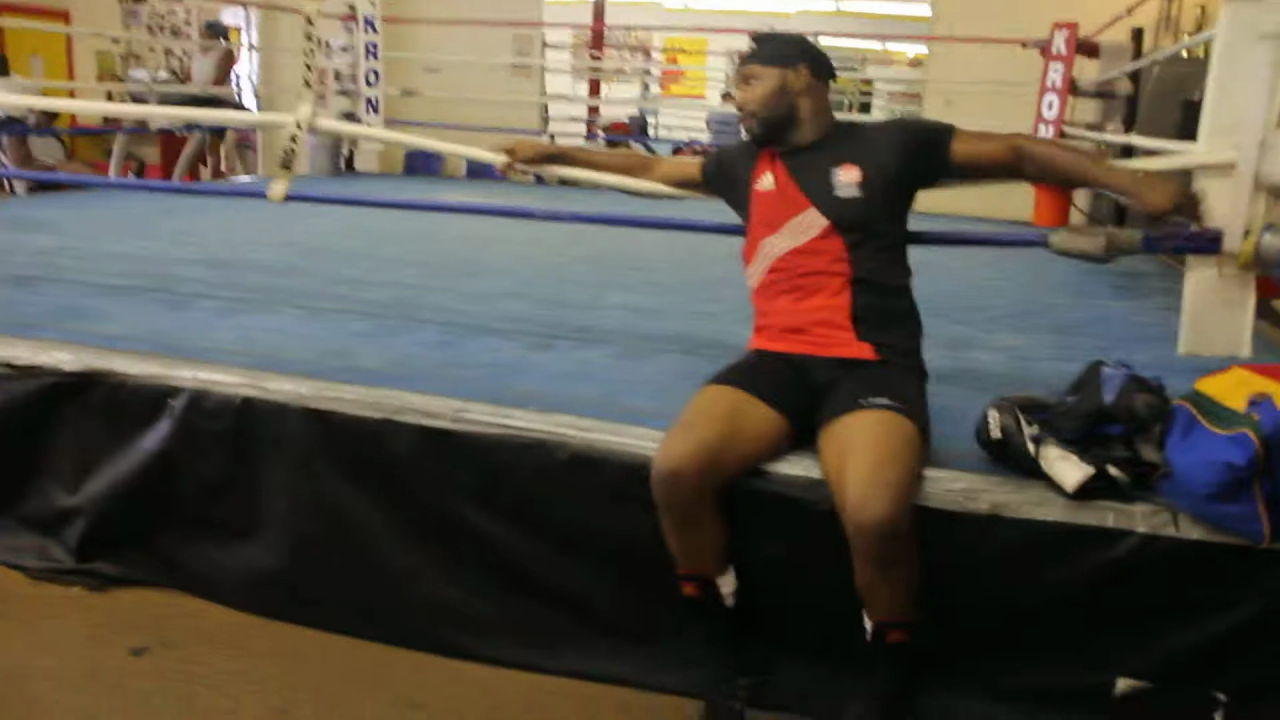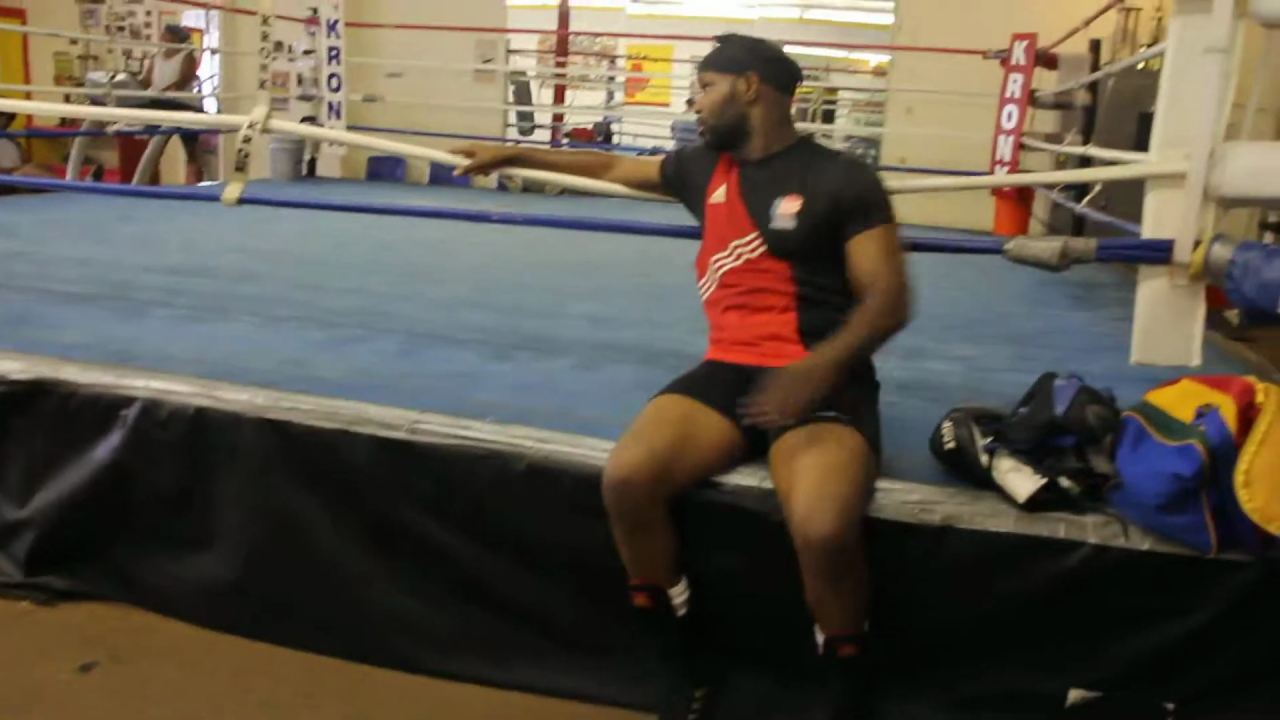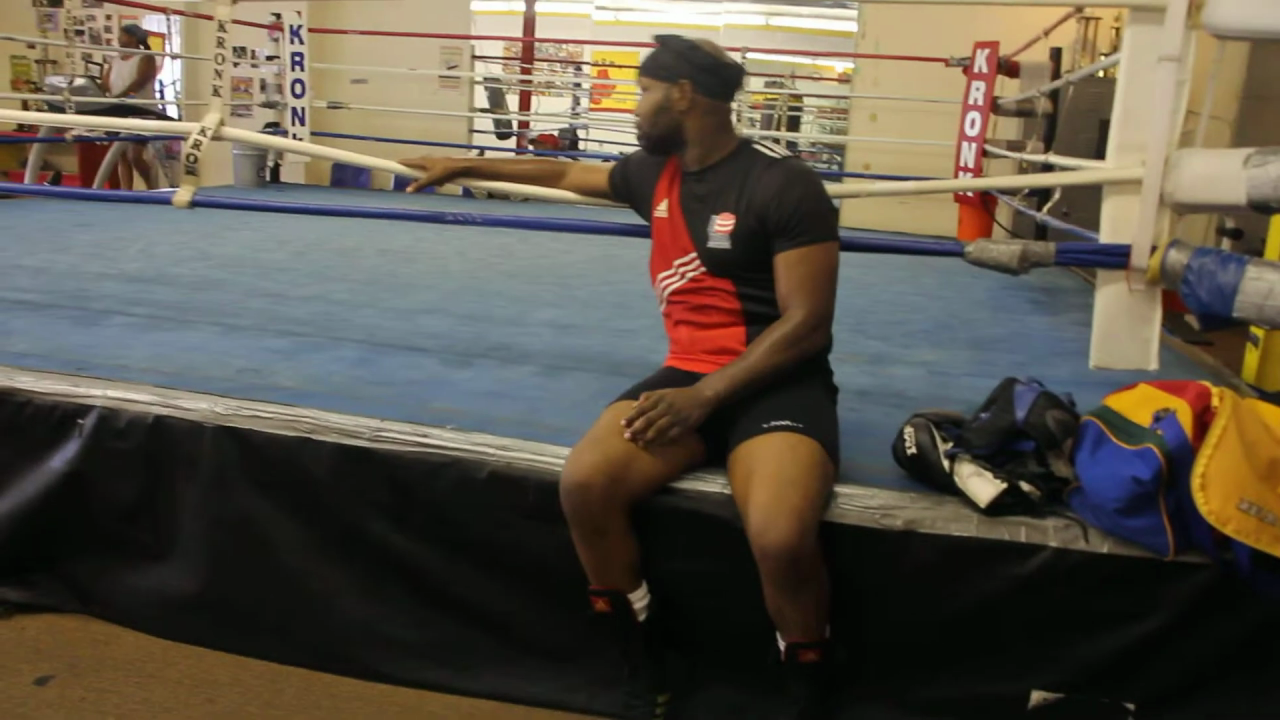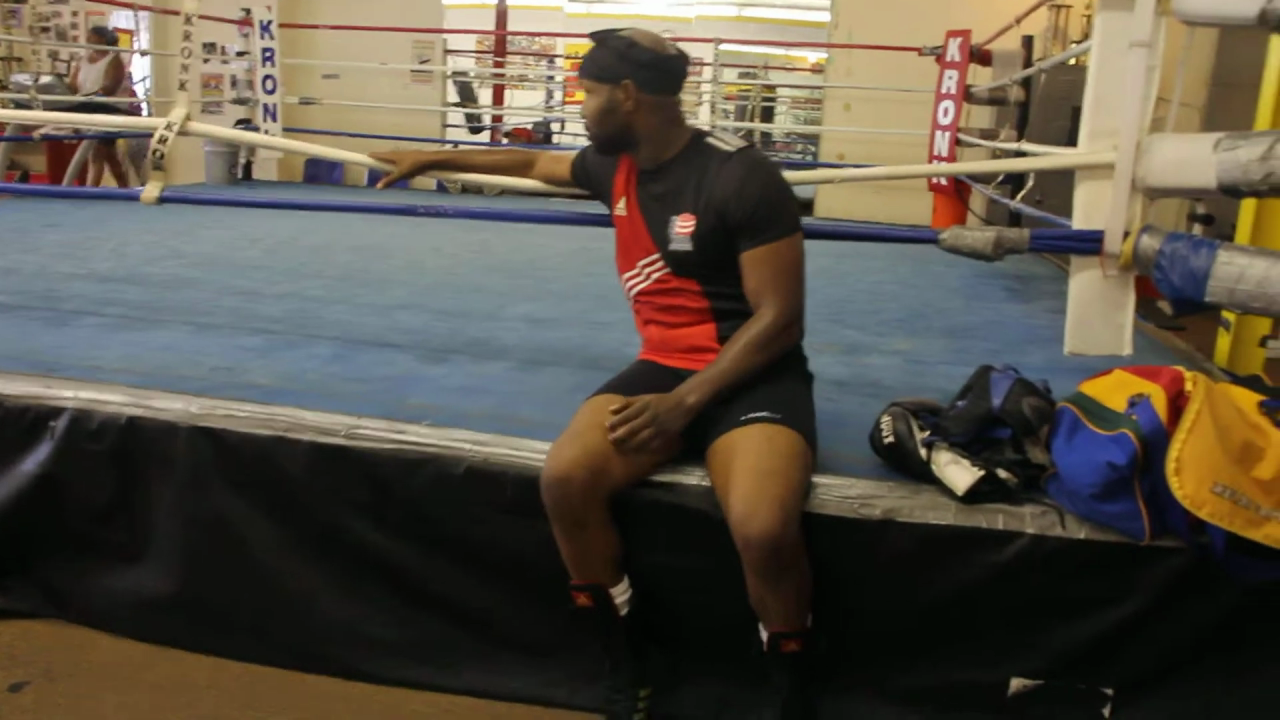
dt=0.3s
person 1, frame 1
left shoulder: (888, 146)
right shoulder: (747, 163)
left elbow: (1018, 153)
right elbow: (654, 168)
left wrist: (1129, 183)
right wrist: (553, 152)
left hip: (871, 366)
right hip: (776, 360)
left knee: (875, 518)
right knee: (675, 472)
right ankle: (730, 657)
person 1, frame 2
left shoulder: (841, 177)
right shoulder: (706, 166)
left elbow: (890, 300)
right elbow: (614, 168)
left wrist: (822, 364)
right wrist: (510, 154)
left hip: (820, 380)
right hip: (732, 370)
left knee: (822, 530)
right knee: (626, 479)
person 1, frame 3
left shoulder: (785, 185)
right shoulder: (654, 174)
left elbow: (808, 324)
right elbow: (567, 175)
left wrist: (704, 396)
right wrist: (464, 166)
left hip: (779, 384)
right hip: (687, 379)
left knee: (779, 539)
right knee: (583, 484)
person 1, frame 4
left shoulder: (743, 177)
right shoulder: (615, 164)
left elbow: (781, 319)
right elbow: (535, 162)
left wrist: (684, 402)
right wrist: (432, 159)
left hip: (753, 373)
right hip: (664, 366)
left knee: (763, 529)
right knee: (564, 478)
